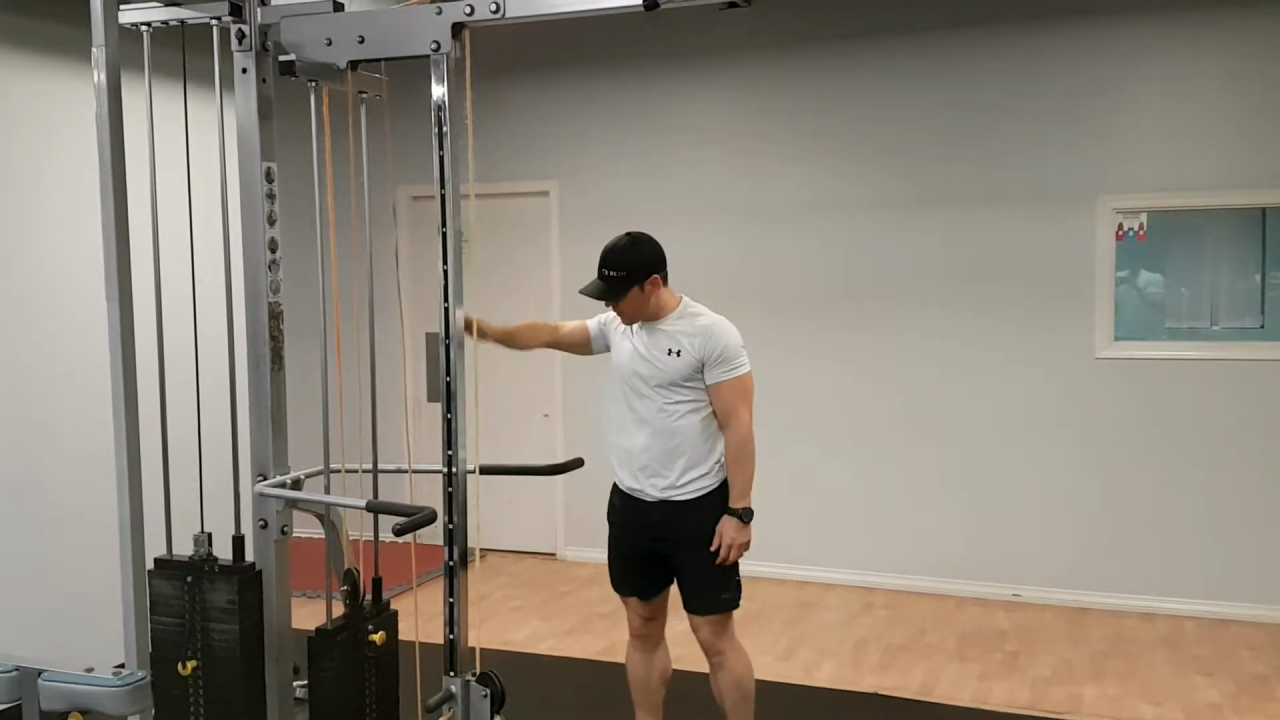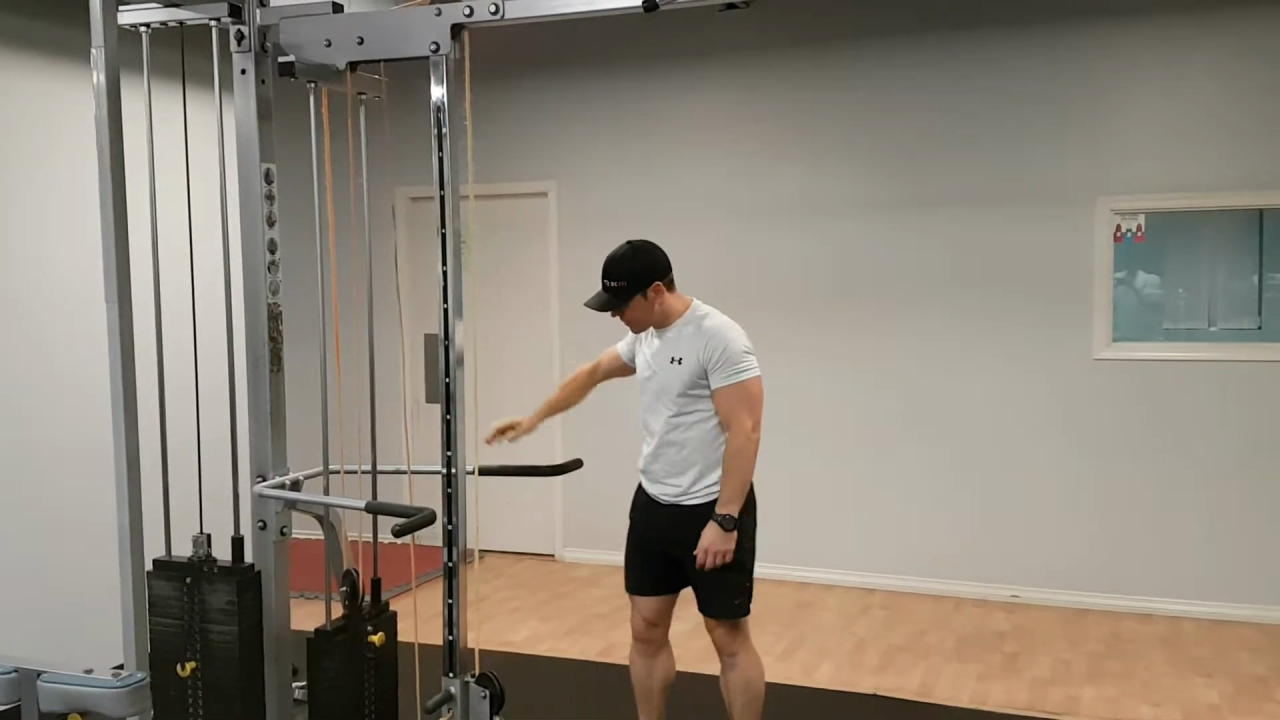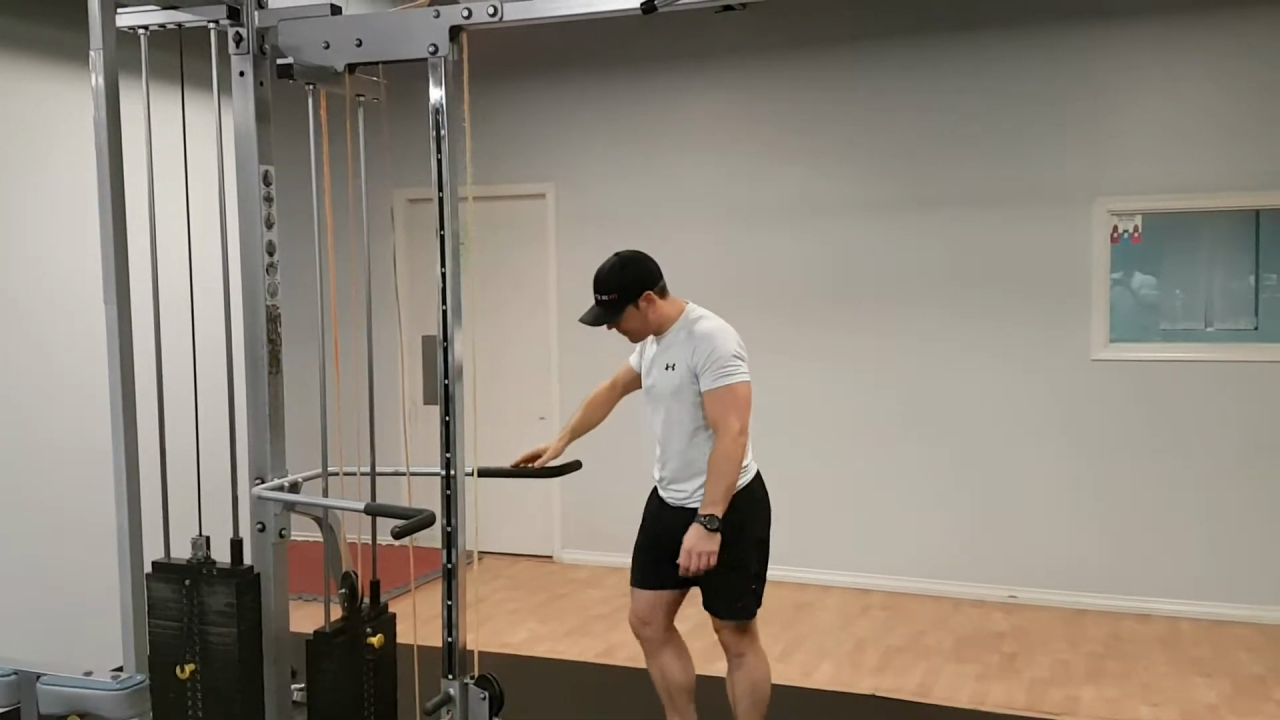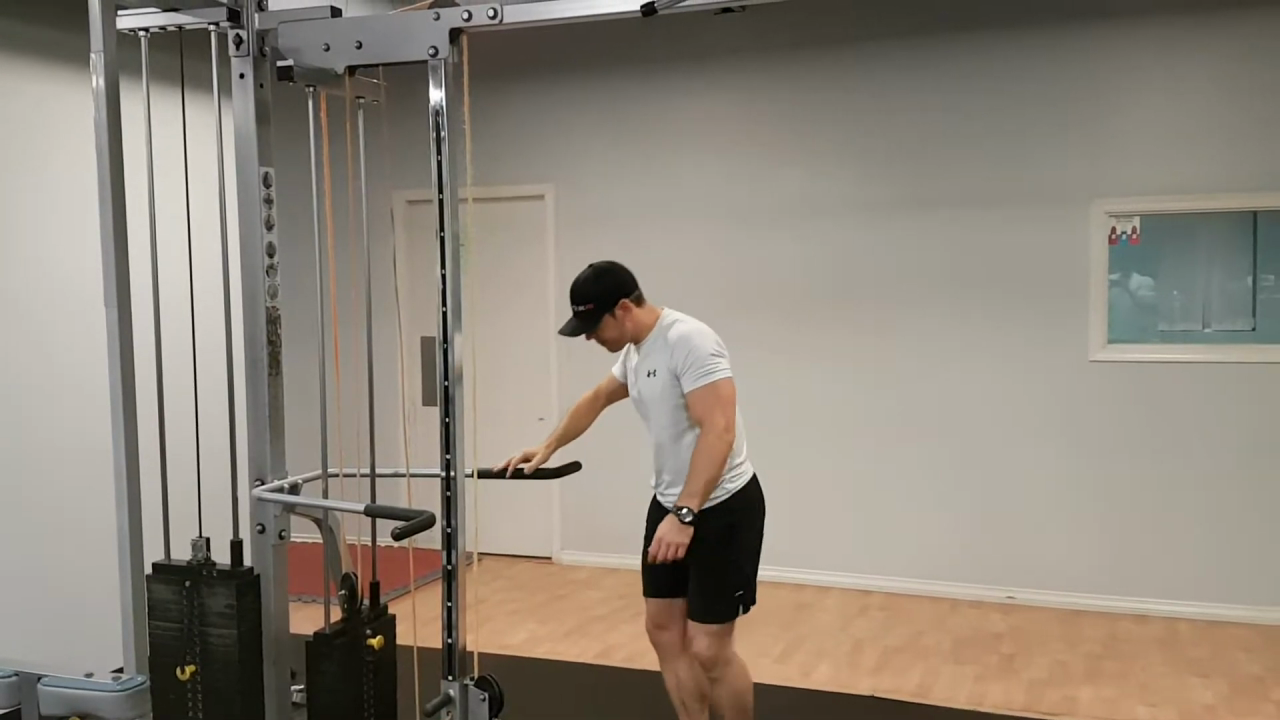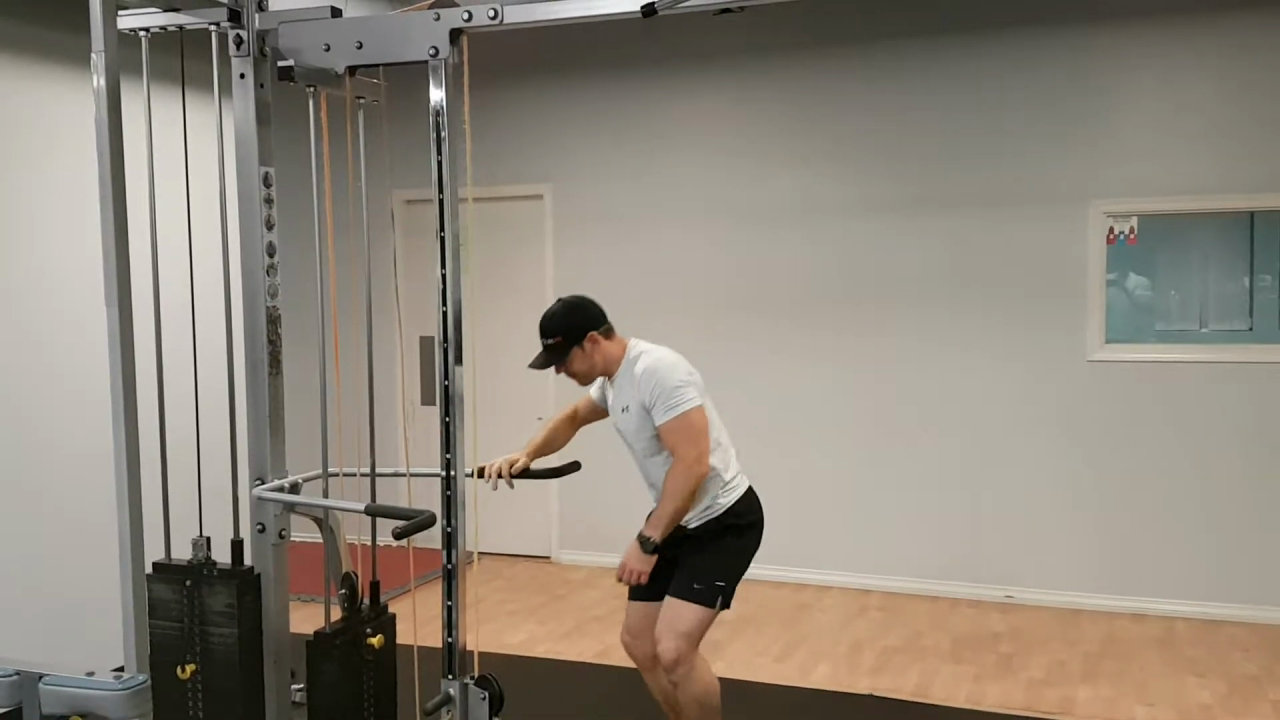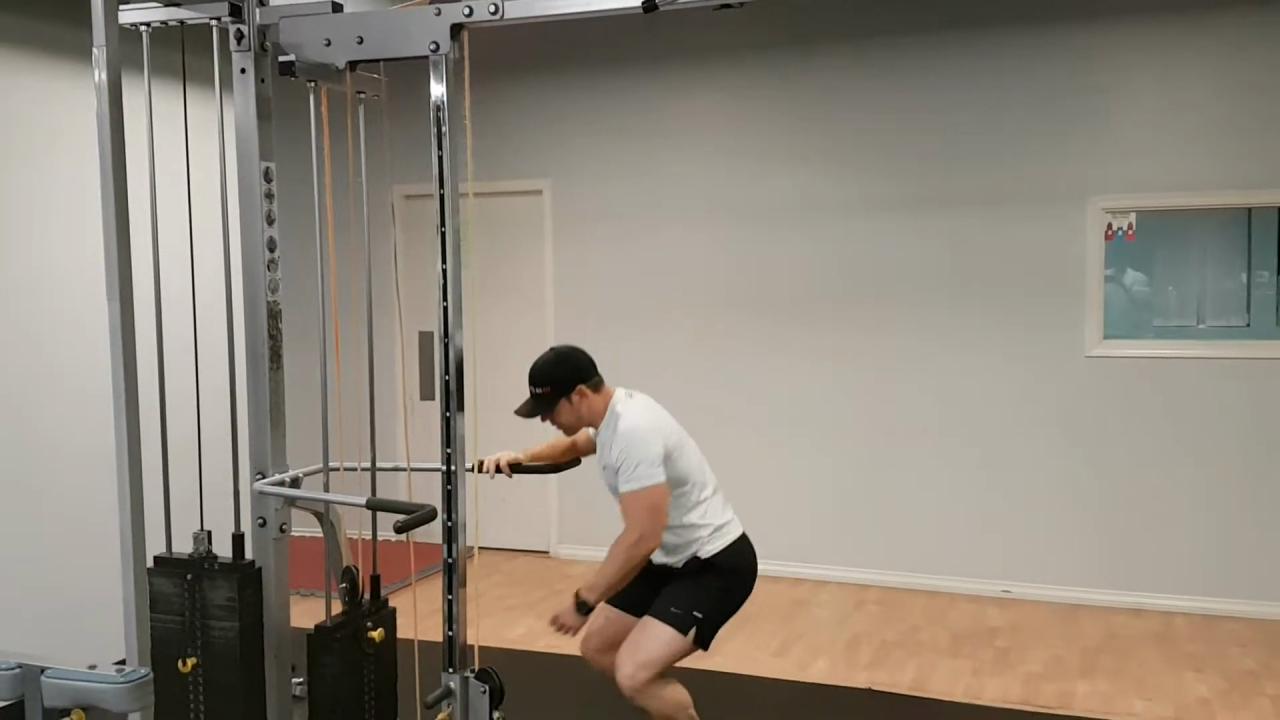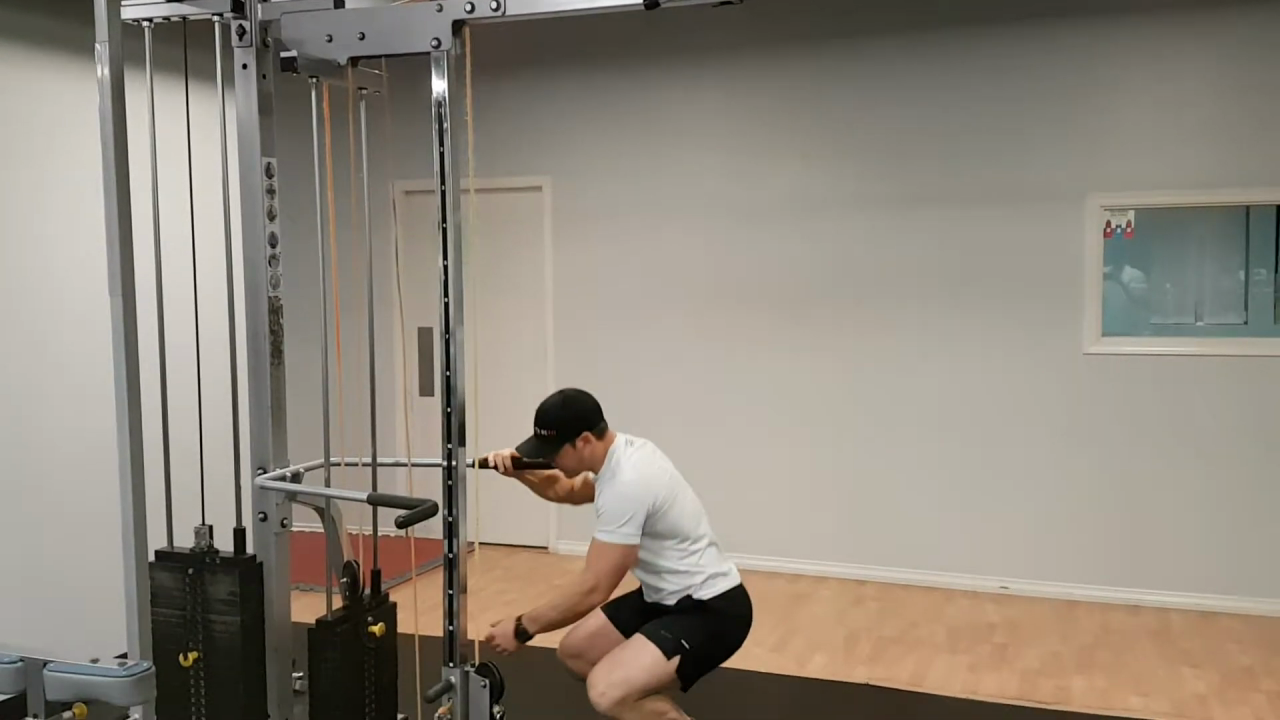
dt=0.2s
person 1, frame 1
left shoulder: (712, 333)
right shoulder: (618, 327)
left elbow: (738, 426)
right elbow: (553, 335)
left wrist: (738, 512)
right wrist: (490, 331)
left hip: (697, 508)
right hip: (632, 504)
left knee: (715, 638)
right knee: (643, 630)
person 1, frame 2
left shoulder: (718, 336)
right shoulder: (645, 336)
left elbow: (744, 431)
right elbow: (593, 372)
left wrist: (725, 522)
right wrist: (534, 418)
left hip: (714, 505)
right hip: (655, 503)
left knee: (729, 636)
right knee: (646, 630)
person 1, frame 3
left shoulder: (711, 339)
right shoulder: (653, 342)
left elbow: (731, 435)
right elbow: (612, 389)
left wrist: (707, 522)
right wrist: (560, 442)
left hip: (727, 508)
right hip: (668, 502)
left knee: (736, 638)
right knee: (647, 622)
person 1, frame 4
left shoulder: (688, 340)
right shoulder: (636, 352)
left elbow: (719, 432)
right elbow: (597, 400)
left wrist: (683, 516)
right wrist: (546, 448)
left hip: (725, 510)
right hip: (672, 502)
left knee: (708, 650)
right knee: (663, 632)
person 1, frame 5
left shoulder: (655, 371)
right shoulder: (616, 377)
left elbow: (692, 466)
right elbow: (574, 416)
left wrist: (646, 542)
right wrist: (524, 455)
left hip: (725, 522)
right hip: (682, 522)
left knee: (670, 649)
right knee: (637, 641)
person 1, frame 6
left shoulder: (634, 431)
right shoulder: (617, 411)
left elbow: (641, 538)
right elbow: (572, 448)
left wrist: (582, 601)
right wrist: (521, 458)
left hip: (717, 566)
right hip: (676, 561)
left knee: (634, 673)
right knee: (598, 648)
person 1, frame 7
left shoulder: (626, 485)
right shoulder: (623, 453)
left elbow: (593, 587)
right elbow: (572, 491)
left wrist: (522, 628)
right wrist: (521, 473)
left hip: (711, 612)
left knee: (606, 691)
right knee: (576, 651)
